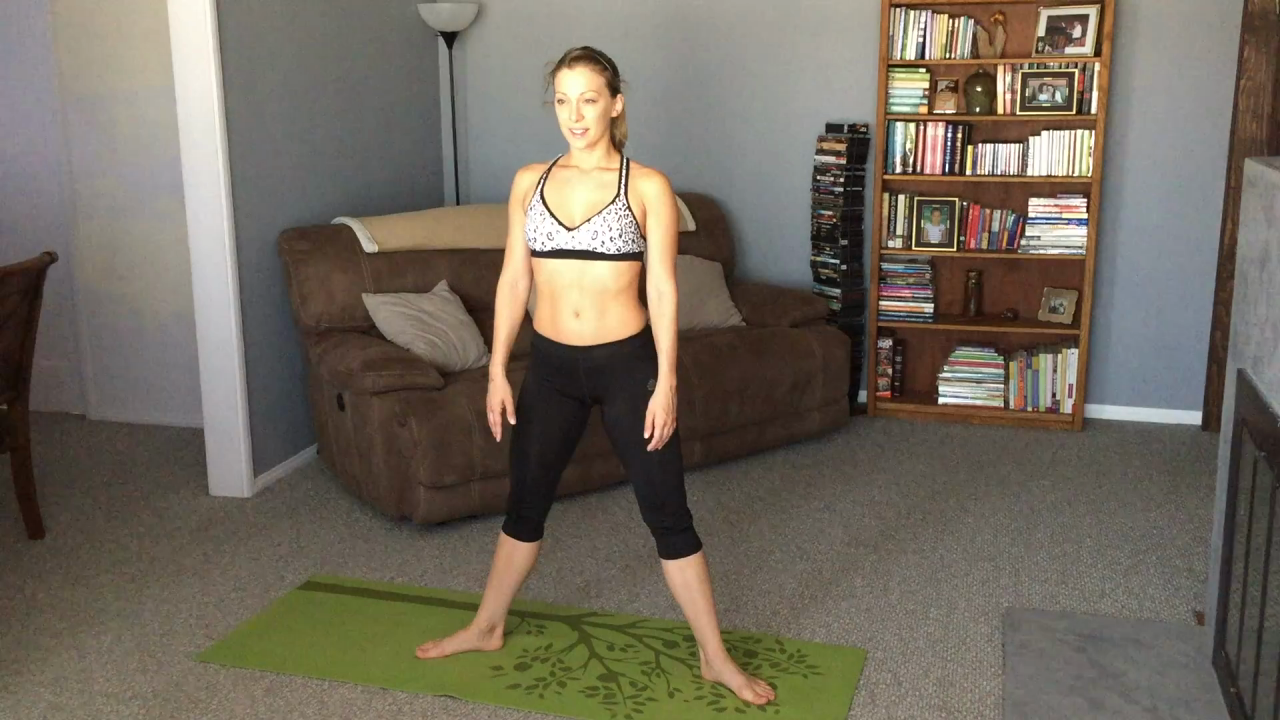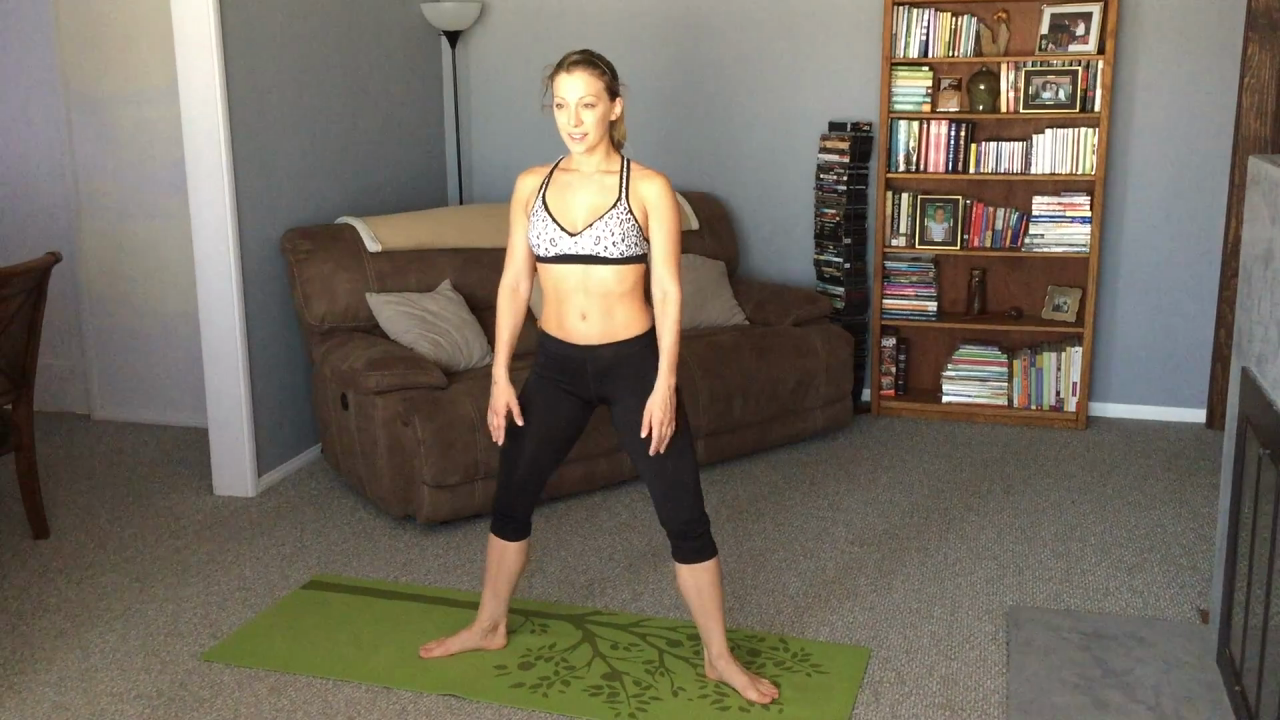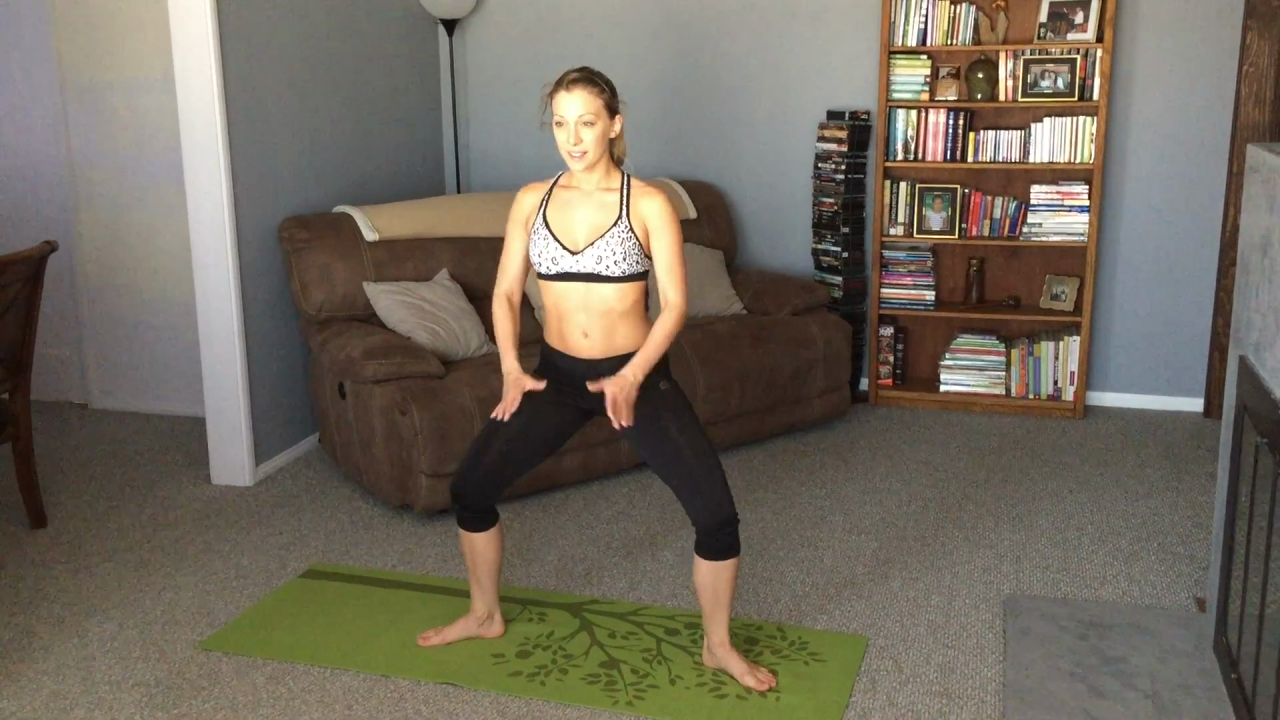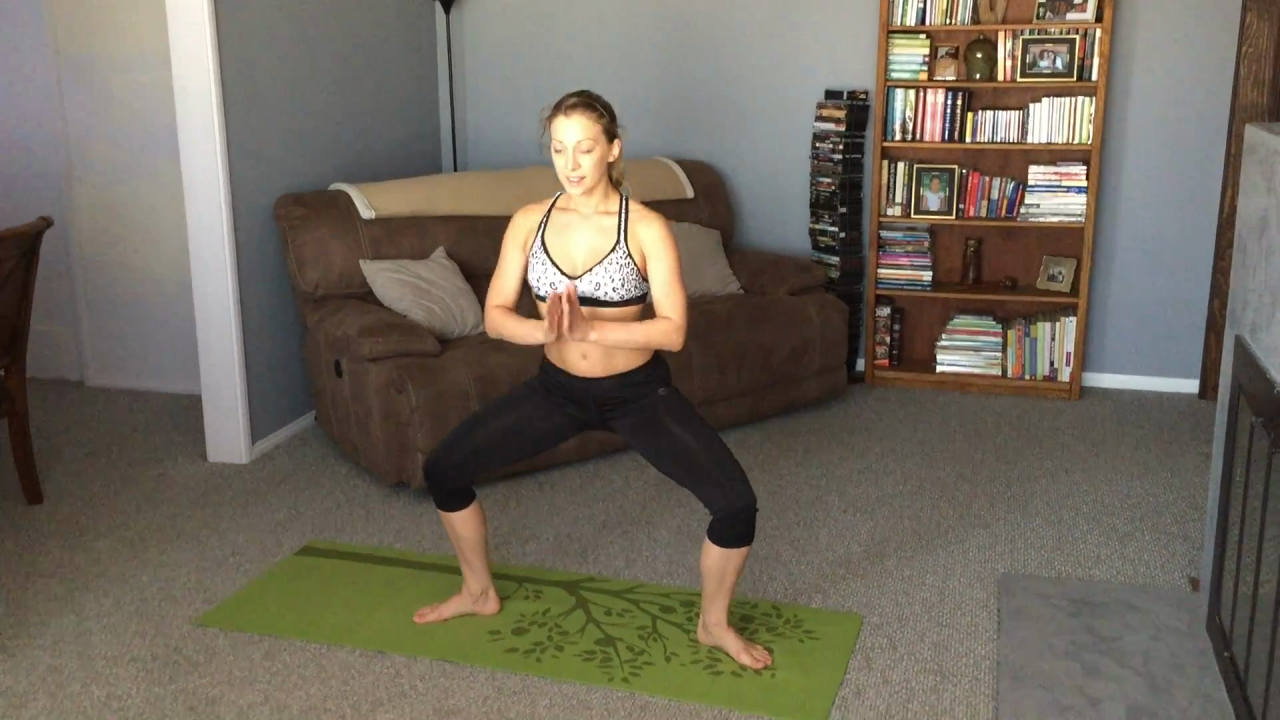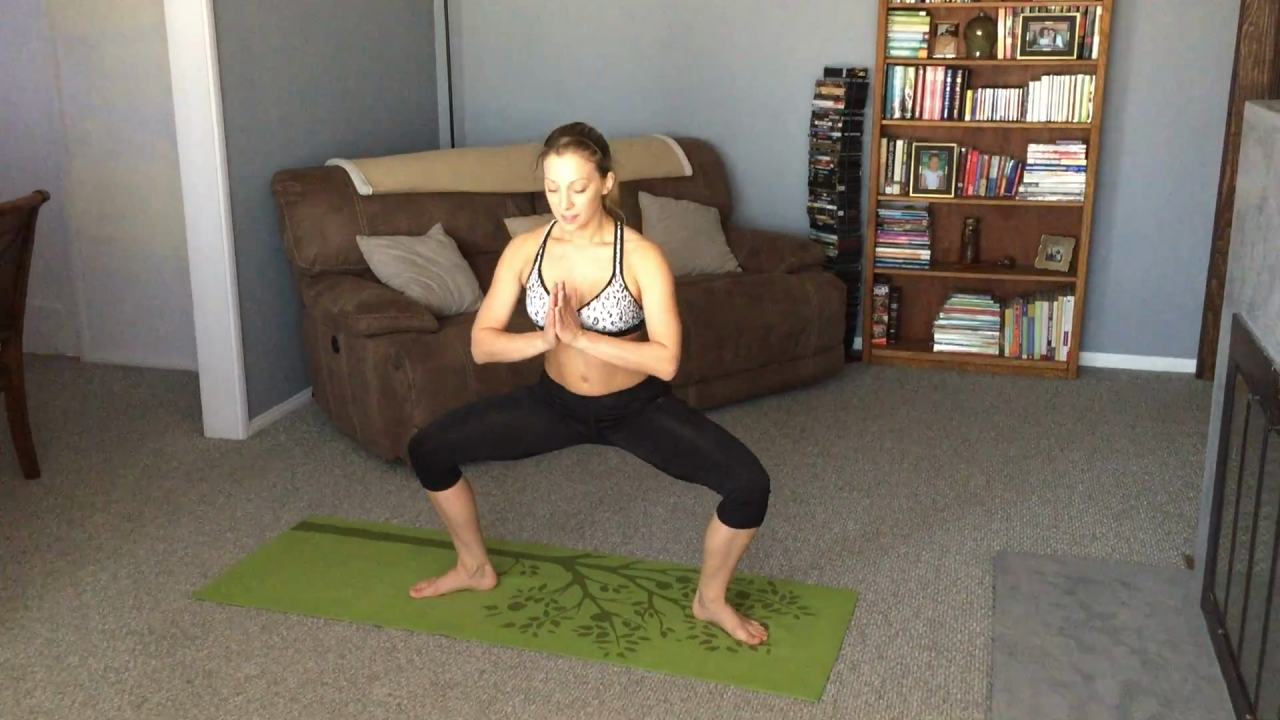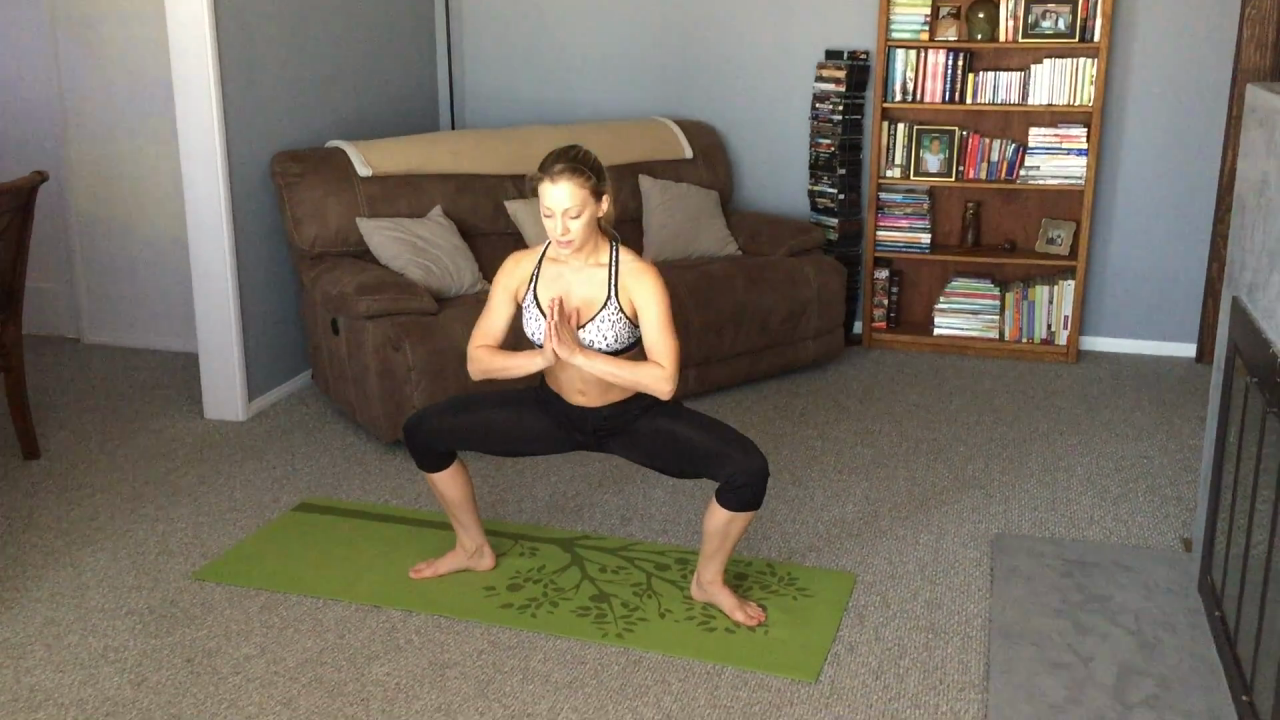
dt=0.4s
person 1, frame 1
left shoulder: (648, 186)
right shoulder: (529, 181)
left elbow: (662, 289)
right elbow: (513, 281)
left wrist: (666, 383)
right wrist: (498, 370)
left hip: (627, 365)
right hip: (551, 366)
left knee: (666, 512)
right knee: (526, 502)
left ankle: (714, 656)
right ankle: (486, 627)
person 1, frame 2
left shoulder: (649, 187)
right shoulder: (531, 185)
left elbow: (668, 290)
right elbow: (513, 284)
left wrist: (665, 384)
right wrist: (500, 374)
left hip: (633, 364)
right hip: (557, 366)
left knee: (683, 515)
right knee: (511, 500)
left ankle: (719, 656)
right ankle: (489, 626)
person 1, frame 3
left shoulder: (649, 204)
right shoulder: (530, 201)
left elbow: (674, 304)
right elbow: (505, 293)
left wrist: (632, 377)
right wrist: (511, 368)
left hip: (636, 374)
right hip: (557, 374)
left knee: (716, 513)
right knee: (469, 488)
left ankle: (718, 646)
right ankle: (484, 615)
person 1, frame 4
left shoulder: (646, 227)
right shoulder: (528, 221)
left elbow: (674, 329)
right elbow: (494, 313)
left wrist: (590, 326)
right wrist: (542, 330)
left hip: (638, 390)
right hip: (557, 387)
left knee: (736, 503)
right knee: (443, 470)
left ankle: (714, 622)
right ankle: (478, 592)
person 1, frame 5
left shoulder: (642, 256)
right shoulder: (524, 249)
left elbow: (667, 361)
right elbow: (481, 344)
left wrist: (579, 335)
right wrist: (545, 338)
left hip: (637, 406)
right hip: (555, 401)
left knee: (750, 485)
right knee: (427, 450)
left ankle: (710, 599)
right ankle: (475, 567)
person 1, frame 6
left shoulder: (637, 276)
right shoulder: (519, 268)
left elbow: (665, 381)
right elbow: (477, 361)
left wrist: (577, 354)
right wrist: (544, 356)
left hip: (634, 416)
right hip: (553, 409)
left knee: (748, 469)
right knee: (423, 432)
left ankle: (708, 580)
right ankle: (473, 548)
